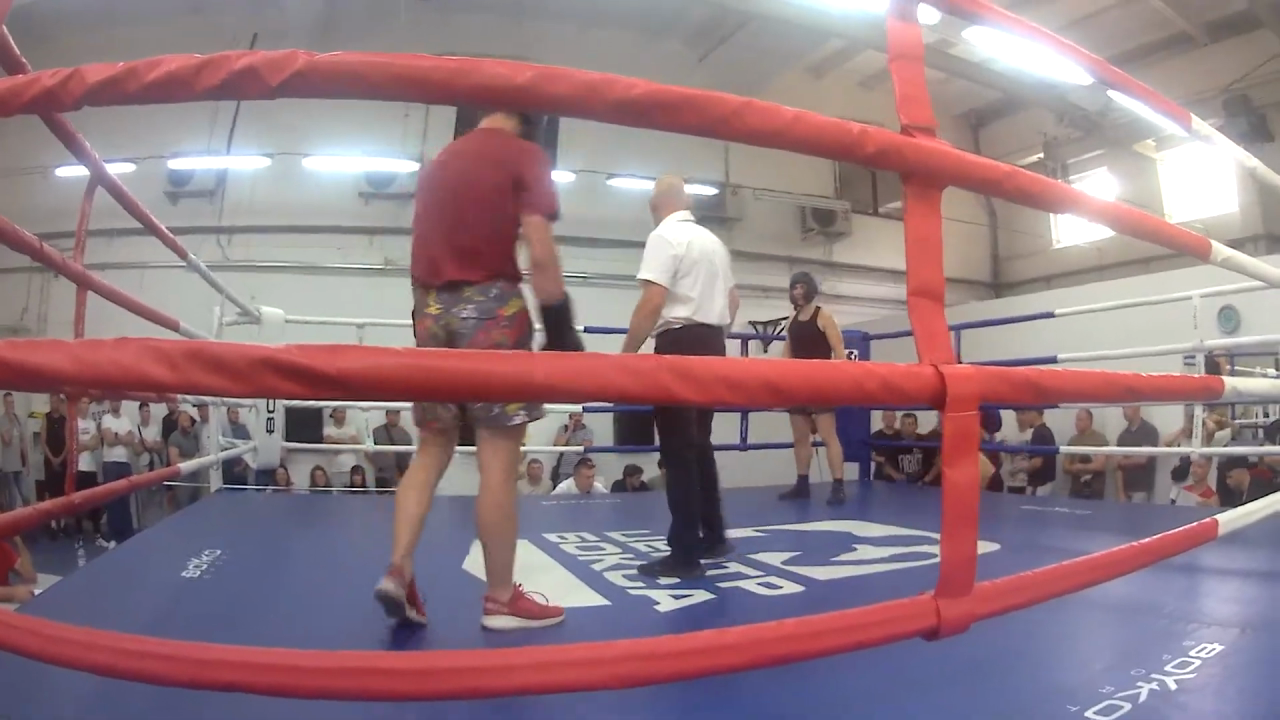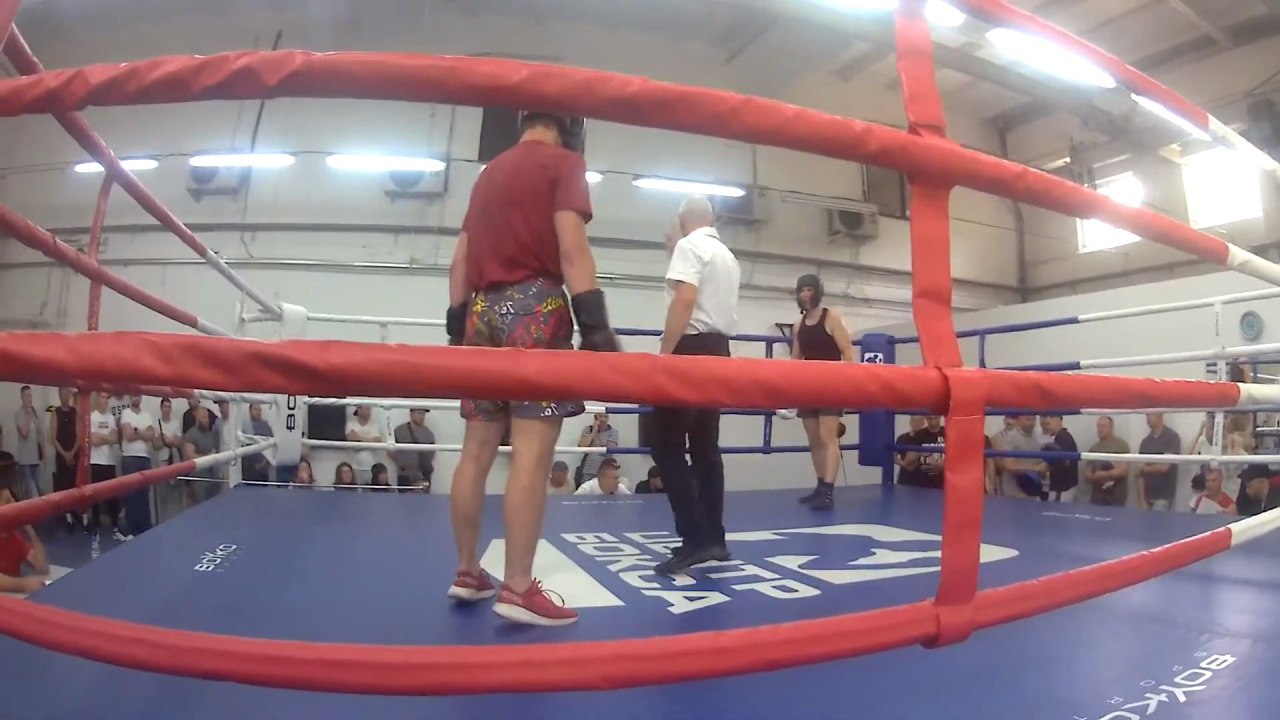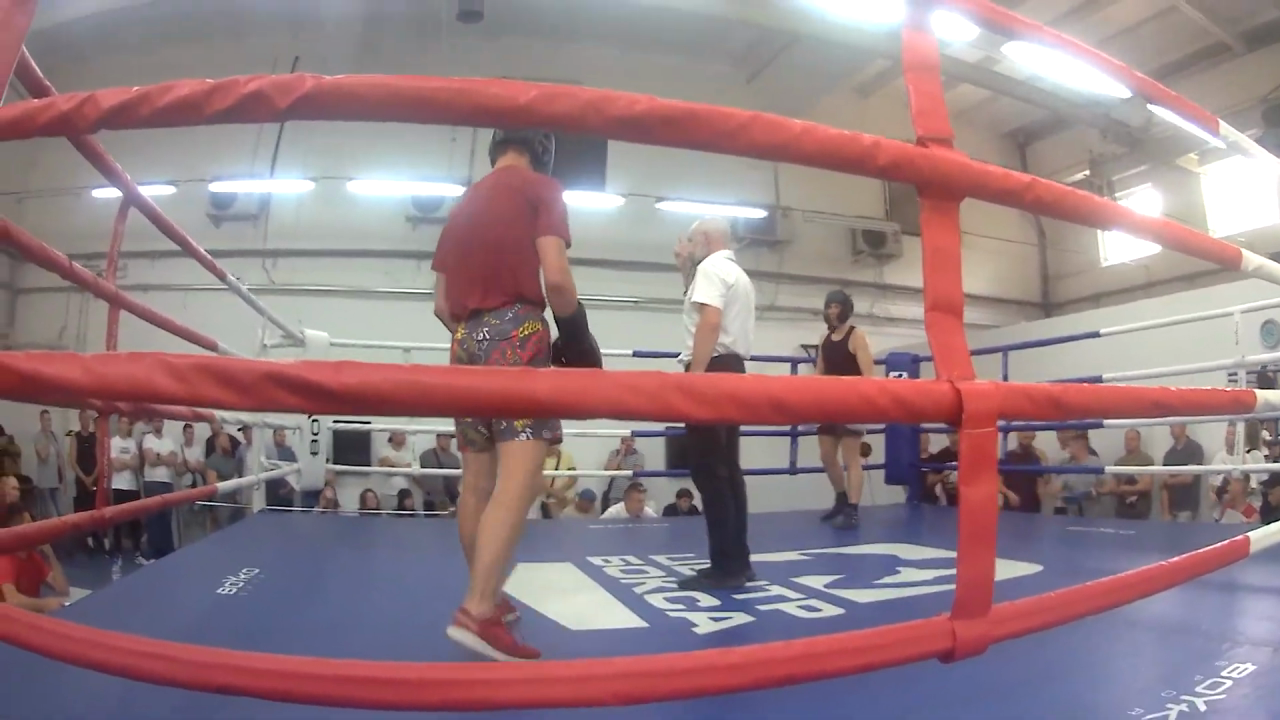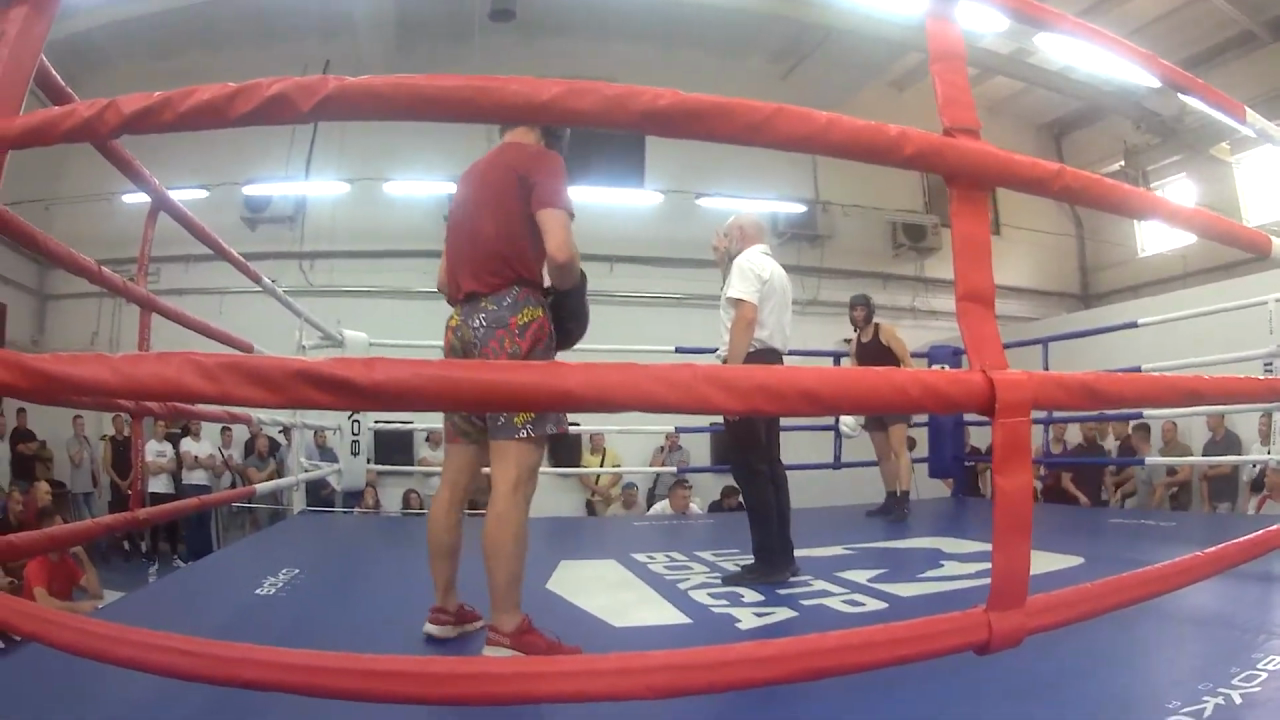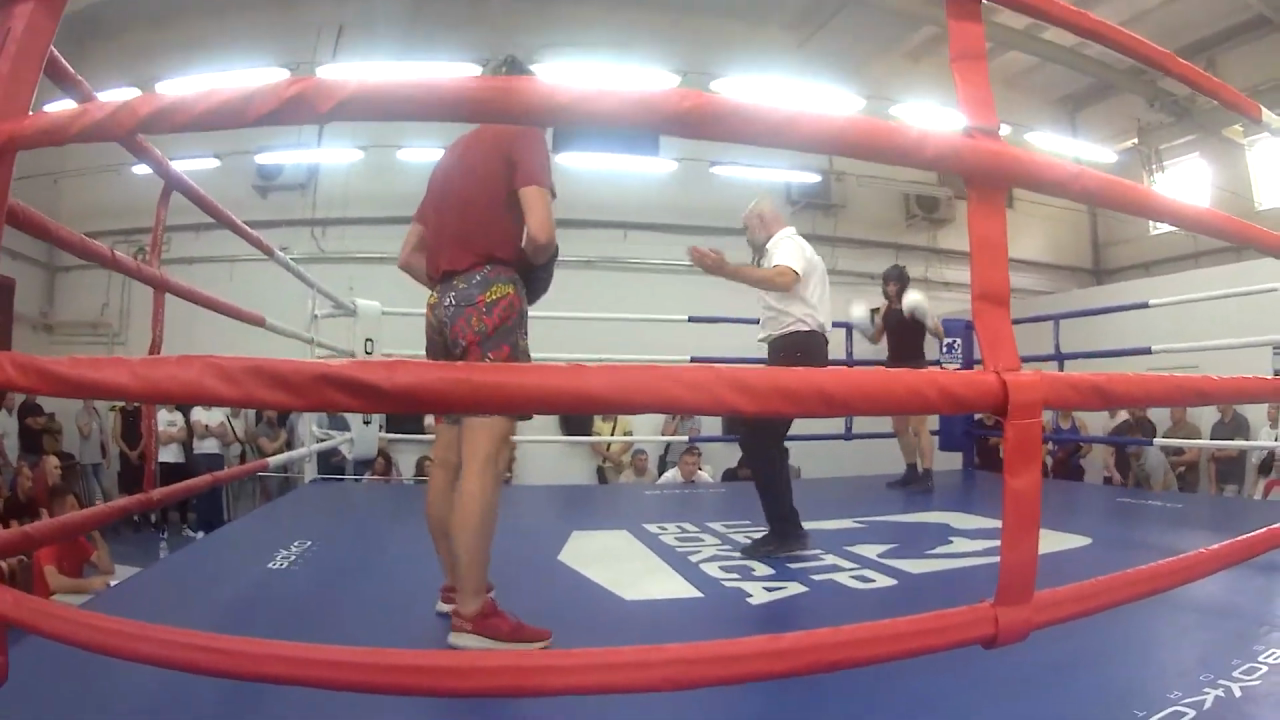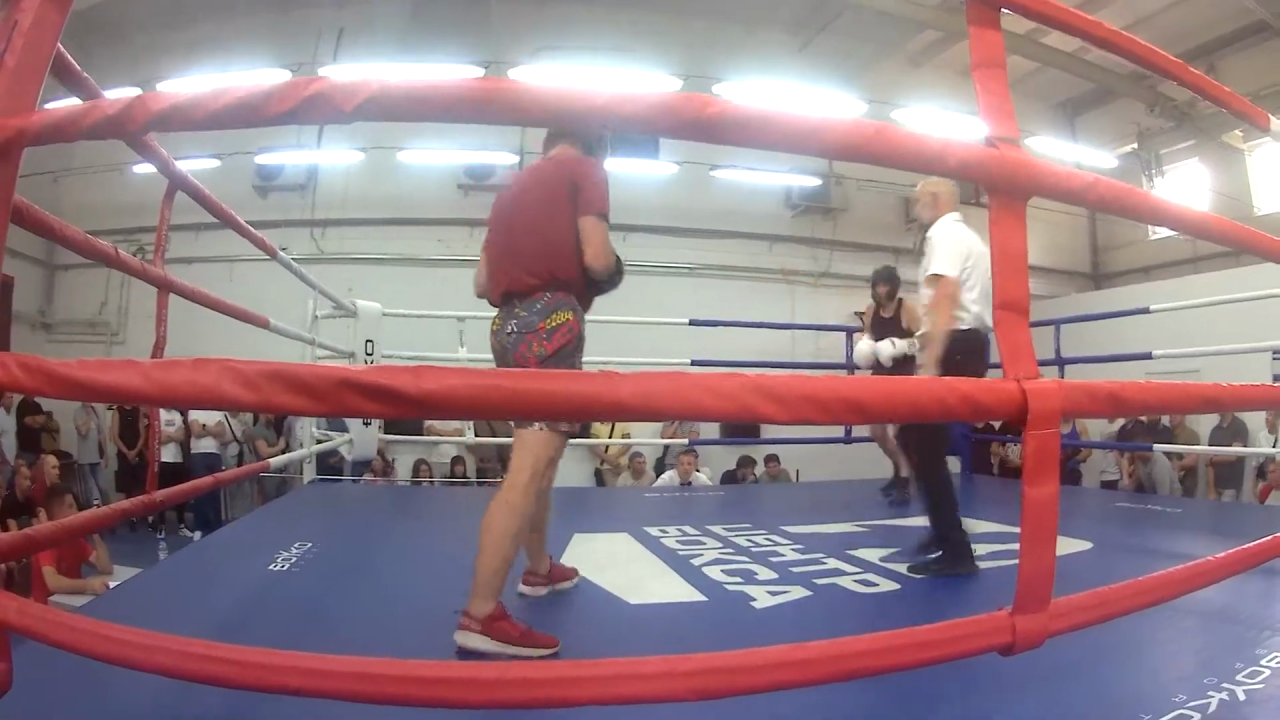
dt=0.7s
person 1, frame 1
left shoulder: (438, 163)
right shoulder: (526, 156)
right elbow: (541, 258)
right wrist: (562, 330)
left hip: (432, 310)
right hip: (493, 309)
left knee: (432, 452)
right knee: (499, 464)
left ankle: (398, 568)
right ankle: (502, 597)
person 1, frame 2
left shoulder: (489, 172)
right shoulder: (563, 161)
left elbow: (461, 261)
right elbow: (572, 250)
left wrist: (457, 325)
right wrist: (596, 327)
left hip: (482, 310)
right hip: (535, 306)
left knee: (477, 450)
right knee: (532, 455)
left ankle: (466, 572)
right ankle: (518, 588)
person 1, frame 3
left shoulder: (461, 204)
right shoulder: (539, 187)
left elbow: (440, 300)
right elbow: (556, 277)
right wrist: (576, 333)
left hip: (466, 339)
right hip: (517, 332)
left knee: (477, 482)
right knee: (519, 479)
left ankle: (486, 597)
right ankle: (477, 614)
person 1, frame 4
left shoulder: (471, 175)
right shoulder: (541, 159)
left elbow: (445, 278)
right elbow: (560, 253)
right wrist: (568, 293)
left hip: (462, 324)
right hip: (515, 319)
left knee: (455, 477)
right knee: (513, 481)
left ankle: (444, 607)
right ankle: (507, 629)
person 1, frame 5
left shoulder: (452, 153)
right shoulder: (525, 136)
left elbow: (408, 255)
right elbow: (541, 234)
right wrist: (536, 263)
left hip: (442, 303)
right hip: (490, 300)
left knee: (448, 459)
right knee: (483, 461)
left ankle: (455, 586)
right ankle: (472, 614)
person 1, frame 6
left shoulder: (515, 186)
right shoulder: (584, 168)
left elbow: (483, 284)
right elbow: (598, 261)
right wrist: (597, 277)
left hip: (508, 324)
right hip: (551, 323)
left knee: (536, 460)
right knee: (527, 473)
left ankle: (540, 569)
right ankle: (481, 615)
person 2, frame 1
left shoulder: (664, 237)
right shoulder: (713, 241)
left elbow: (653, 301)
right elbow: (732, 300)
left wrist: (626, 355)
left hip: (679, 345)
right hip: (713, 344)
left knee: (678, 451)
right knee: (698, 445)
left ankle: (685, 554)
right ankle: (712, 534)
person 2, frame 2
left shoulder: (690, 245)
right shoulder: (728, 256)
left elbow: (685, 300)
left wrist: (663, 355)
left hip: (692, 349)
right hip: (718, 349)
left knee: (667, 445)
right knee: (705, 447)
left ankle: (697, 537)
right ankle: (711, 537)
person 2, frame 3
left shoulder: (711, 267)
right shoulder: (738, 274)
left elbow: (709, 322)
left wrist: (693, 379)
right wrist: (687, 268)
left hip: (712, 371)
right hip: (732, 370)
left knee: (710, 471)
right knee: (727, 468)
left ankle: (726, 565)
right ankle: (737, 560)
person 2, frame 4
left shoulder: (747, 262)
right shoulder: (775, 269)
left elbow: (745, 318)
right wrist: (724, 263)
left hip: (750, 367)
right hip: (770, 365)
left knee: (749, 466)
right knee: (768, 464)
left ankle: (769, 561)
right ankle: (780, 556)
person 2, frame 5
left shoulder: (785, 244)
right shoulder: (792, 249)
left elbow: (780, 279)
left wrist: (727, 270)
right wrist: (745, 264)
left hip: (797, 352)
right hip: (798, 352)
left knee: (755, 438)
right knee: (766, 439)
left ankle: (785, 526)
right ankle: (786, 528)
person 2, frame 6
left shoulder: (944, 234)
right shoulder: (963, 237)
left elbow: (945, 297)
left wrist: (929, 359)
left hip: (954, 351)
right hip: (962, 349)
left knee: (923, 447)
right knee: (918, 439)
left ankle: (955, 552)
right ankle: (945, 536)
person 3, frame 1
left shoulder: (824, 316)
right shoulder: (792, 320)
left elbow: (839, 351)
right elbow: (788, 354)
left knee: (828, 435)
right knee: (799, 438)
left ankle: (838, 486)
right ankle: (802, 484)
person 3, frame 2
left shoulder: (832, 318)
right shoulder: (798, 326)
left elbow: (847, 352)
right elbow: (796, 360)
left knee: (828, 438)
right knee: (814, 441)
left ankle: (828, 492)
right ankle: (821, 486)
person 3, frame 3
left shoulder: (856, 336)
right shoulder: (825, 339)
left elbow: (868, 373)
left knee: (851, 459)
right knee: (827, 458)
left ankle: (852, 512)
right ankle: (841, 500)
person 3, frame 4
left shoulder: (885, 331)
right shoulder: (855, 344)
left elbow: (906, 360)
left knee: (898, 448)
right knee: (882, 455)
left ankle: (903, 500)
right ankle: (891, 500)
person 3, frame 5
left shoulder: (916, 305)
right shoulder: (885, 309)
left elbow: (938, 333)
right elbow: (875, 337)
left wrist: (926, 316)
left hip: (915, 368)
right hip: (893, 369)
left knee: (918, 425)
right knee: (899, 427)
left ankle: (926, 476)
right ankle: (912, 472)
person 3, frame 6
left shoulder: (907, 308)
right shoulder: (871, 310)
right wrist: (865, 344)
left hip: (903, 373)
right hip: (880, 373)
right knee: (876, 431)
left ankle: (904, 486)
right ankle: (899, 469)
